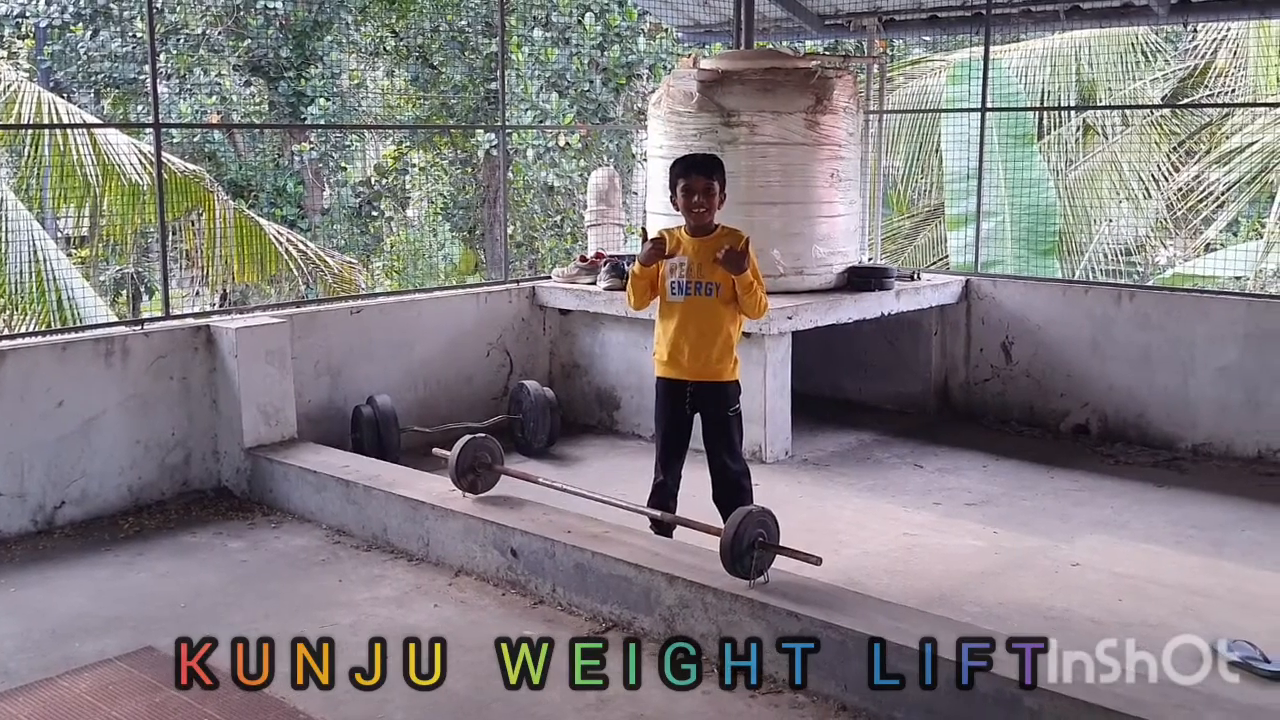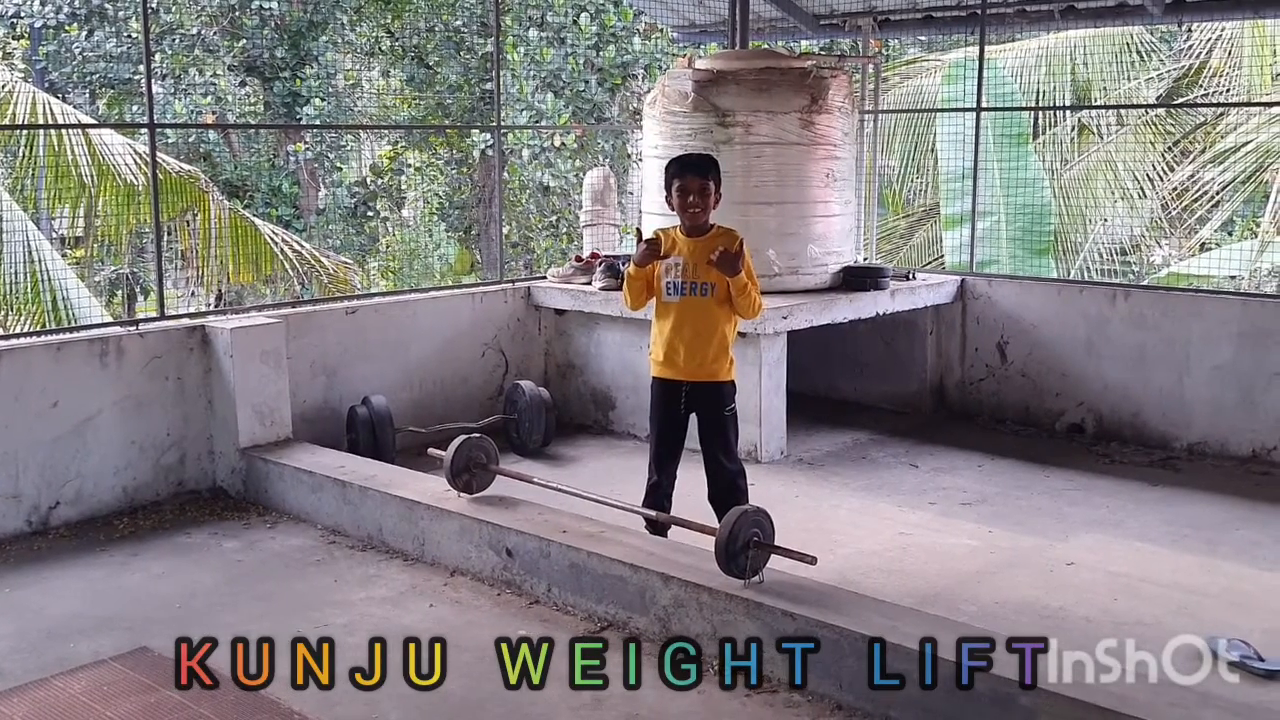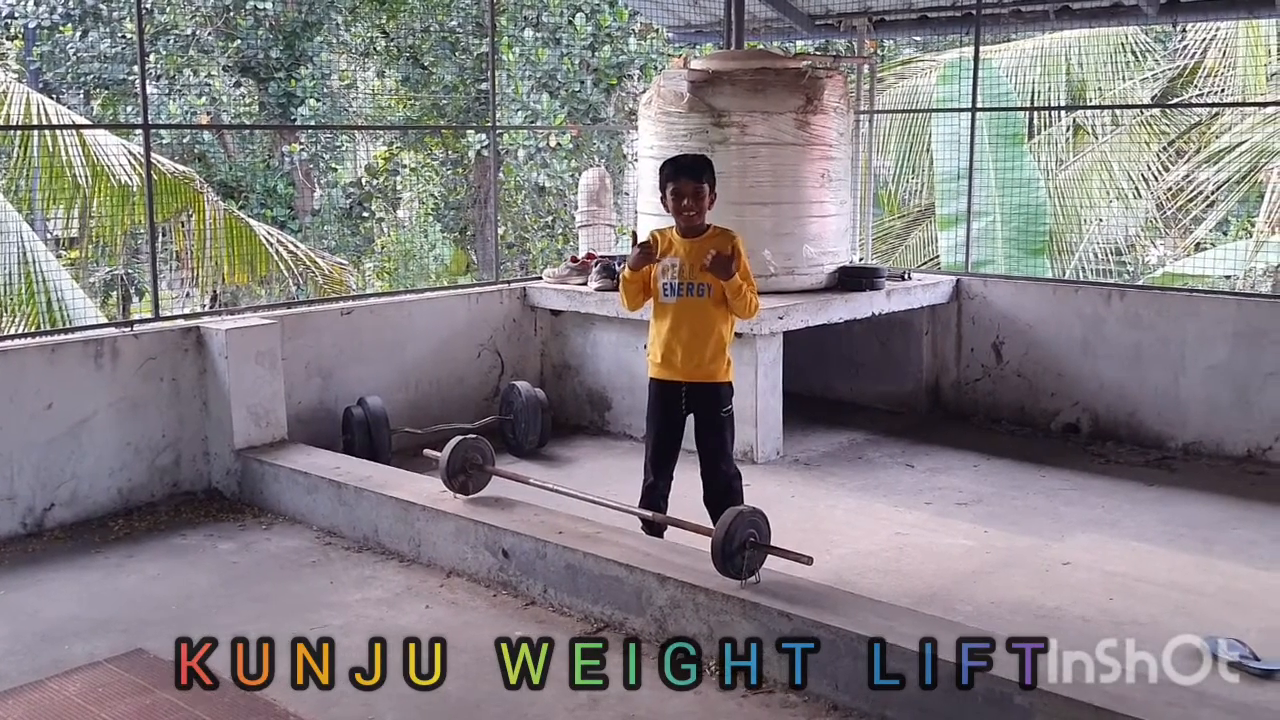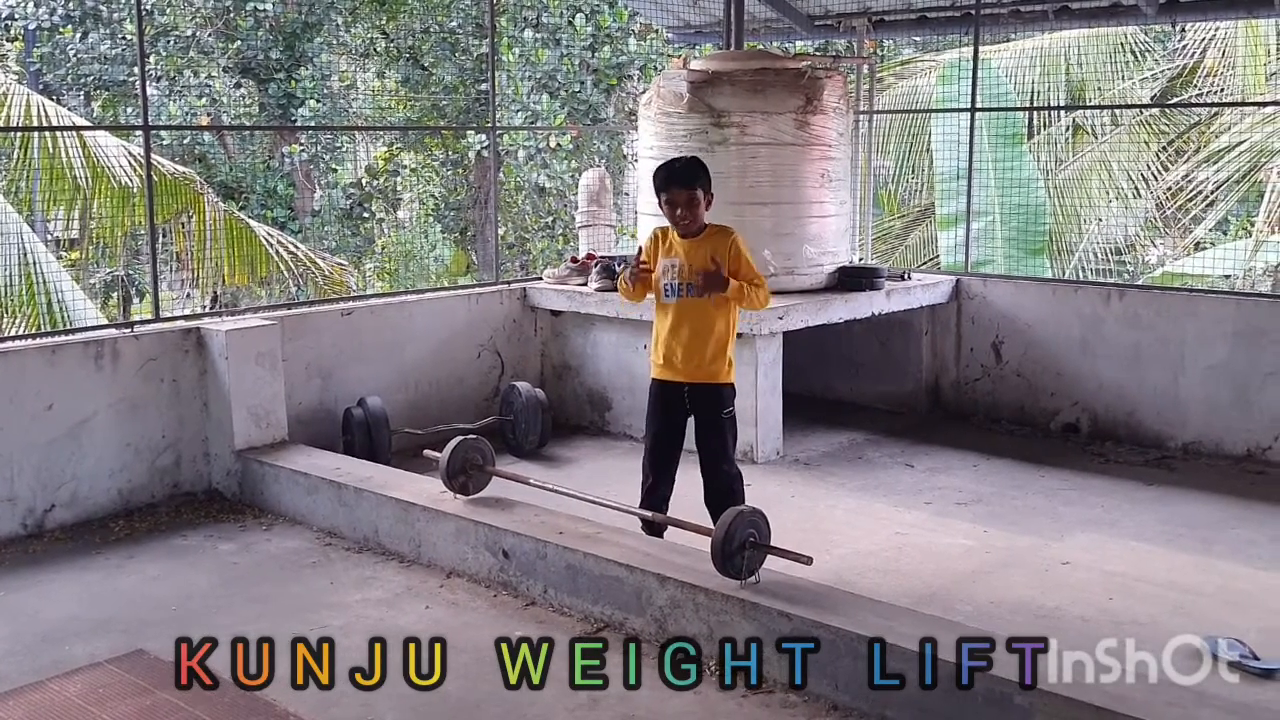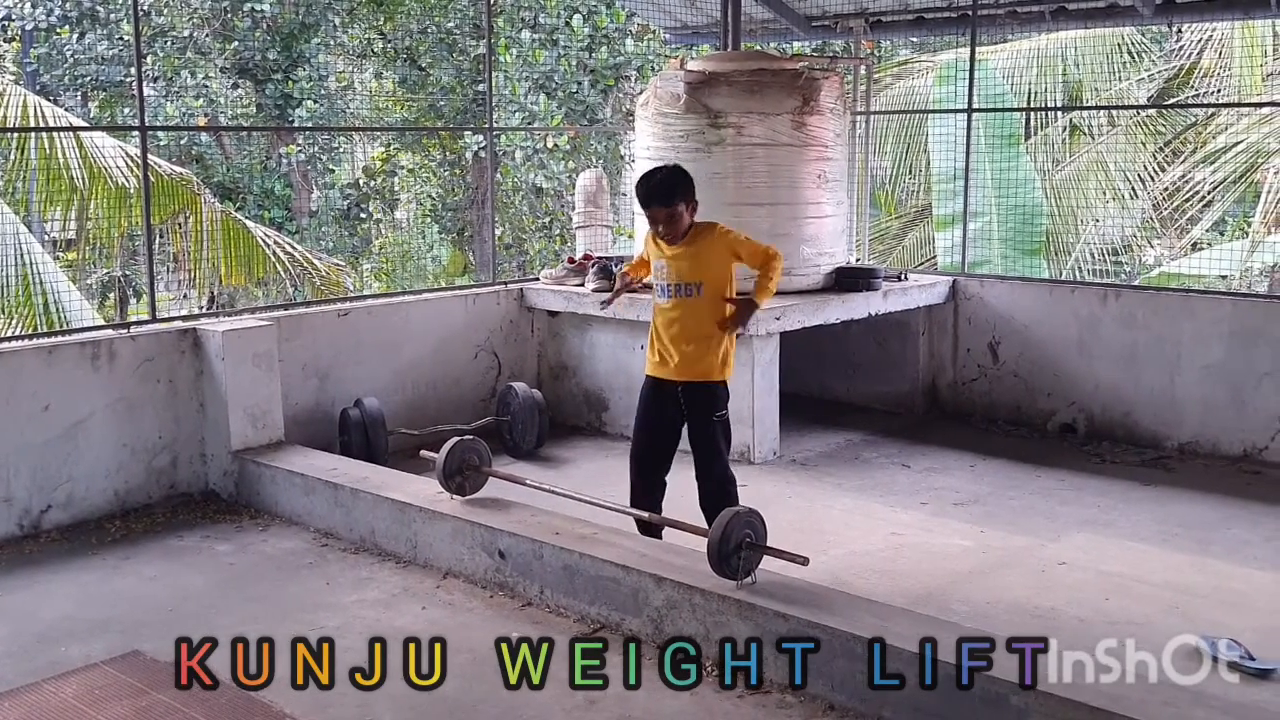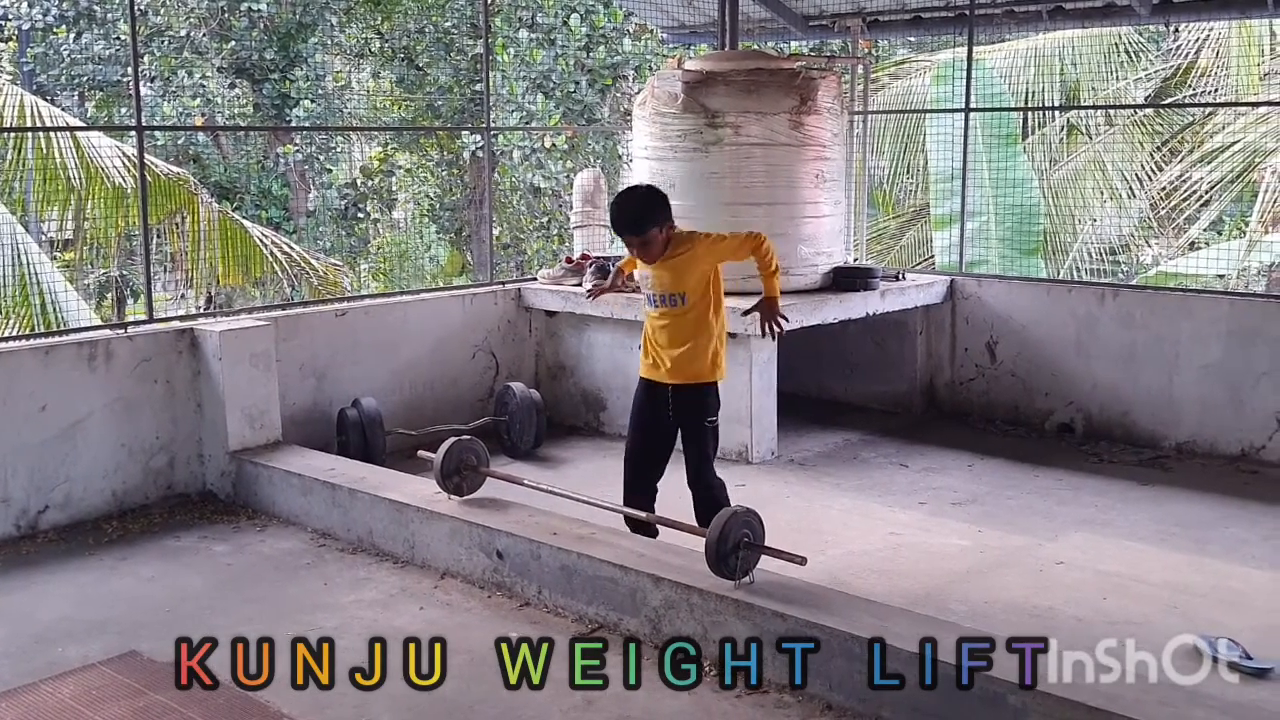
dt=0.5s
person 1, frame 1
left shoulder: (735, 243)
right shoulder: (664, 243)
left elbow: (757, 309)
right elbow: (637, 301)
left wrist: (741, 274)
right wrist: (642, 265)
left hip: (719, 375)
right hip: (671, 373)
left knee: (728, 465)
right knee: (666, 461)
right ankle: (659, 535)
person 1, frame 2
left shoulder: (731, 243)
right shoulder: (659, 243)
left elbow: (751, 310)
right elbow: (634, 302)
left wrist: (735, 275)
right wrist: (636, 266)
left hip: (715, 376)
right hip: (666, 373)
left knee: (723, 465)
right knee: (661, 462)
right ankle: (653, 535)
person 1, frame 3
left shoulder: (727, 244)
right shoulder: (656, 243)
left elbow: (749, 309)
right elbow: (633, 303)
left wrist: (729, 278)
right wrist: (631, 269)
left hip: (712, 377)
right hip: (664, 375)
left knee: (719, 467)
right knee: (657, 463)
right ankle: (650, 537)
person 1, frame 4
left shoulder: (726, 241)
right shoulder: (657, 241)
left elbow: (761, 296)
right elbow: (633, 294)
left wrist: (727, 286)
right wrist: (629, 277)
left hip: (713, 378)
right hip: (665, 375)
left knee: (720, 469)
right knee: (656, 465)
right ankle: (650, 541)
person 1, frame 5
left shoulder: (718, 239)
right shoulder: (653, 240)
left elbow: (770, 259)
left wrist: (753, 302)
right wrist: (626, 276)
left hip: (706, 377)
right hip: (660, 374)
left knee: (713, 469)
right knee: (644, 463)
right ankle: (648, 541)
person 1, frame 6
left shoulder: (700, 246)
right shoulder: (643, 250)
left elbow: (758, 243)
left wrist: (771, 297)
right wrist: (619, 272)
left hip: (697, 379)
right hip: (653, 377)
left knee: (701, 473)
right knee: (637, 468)
